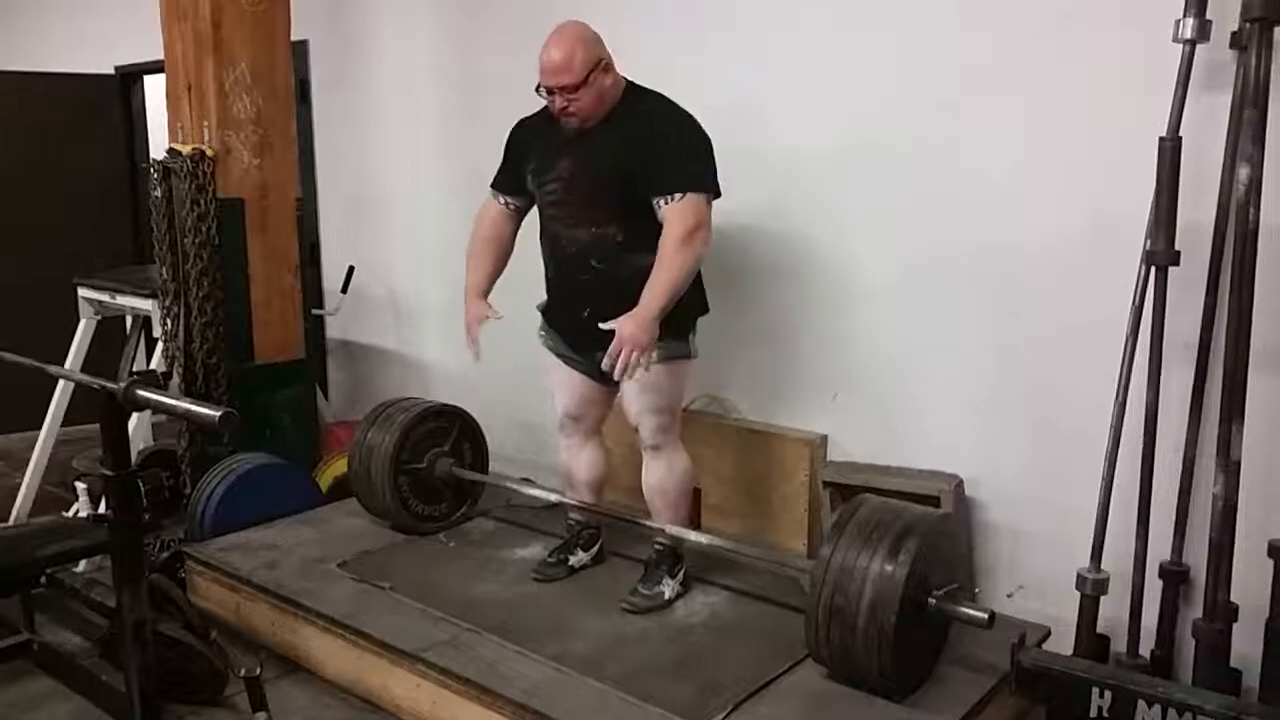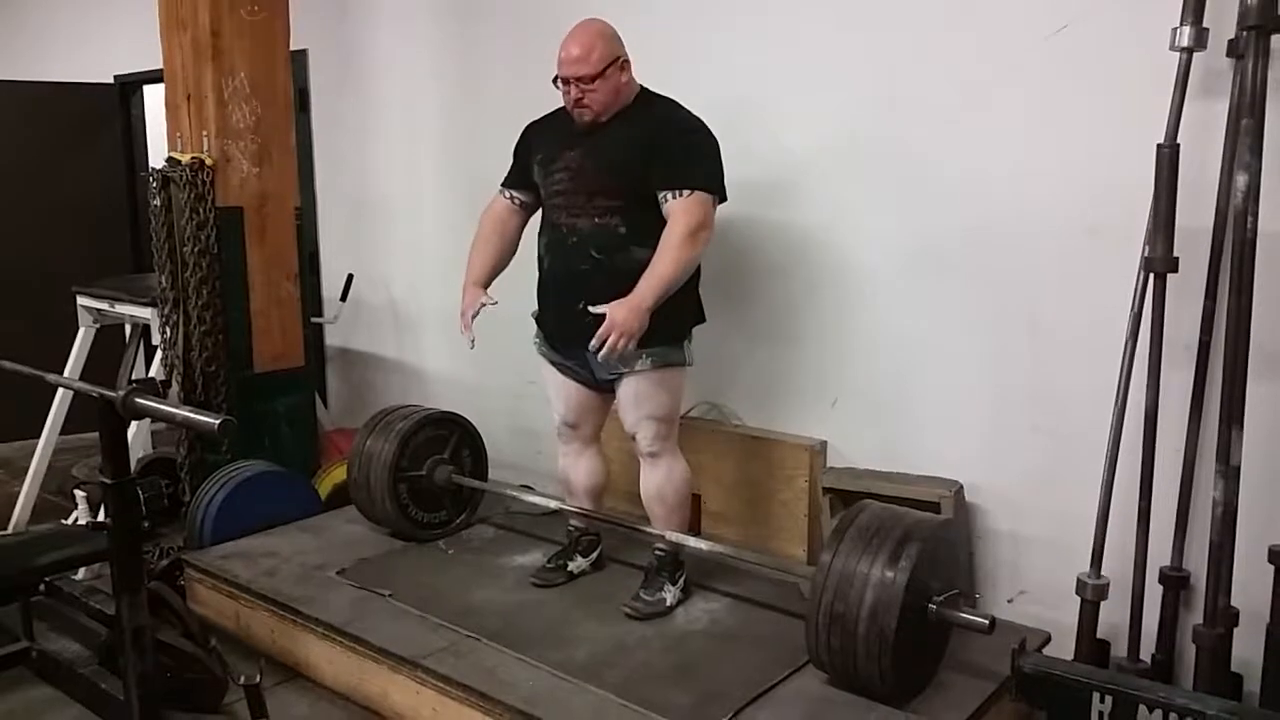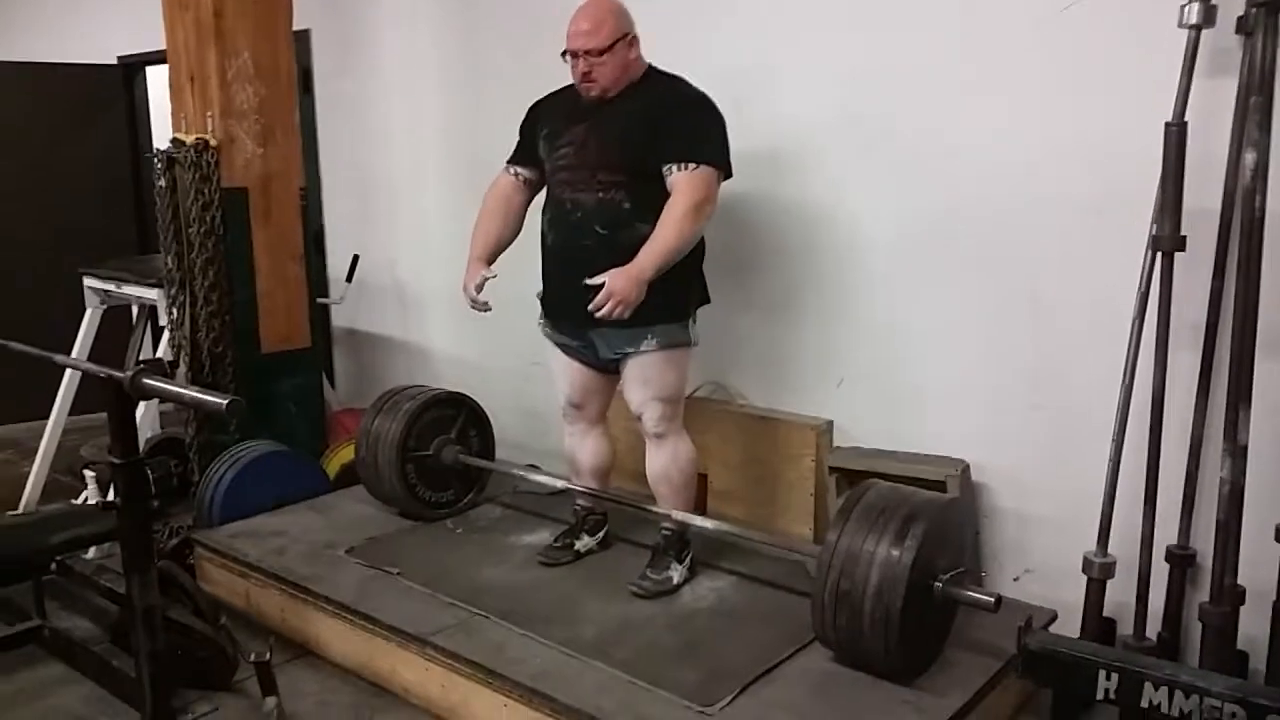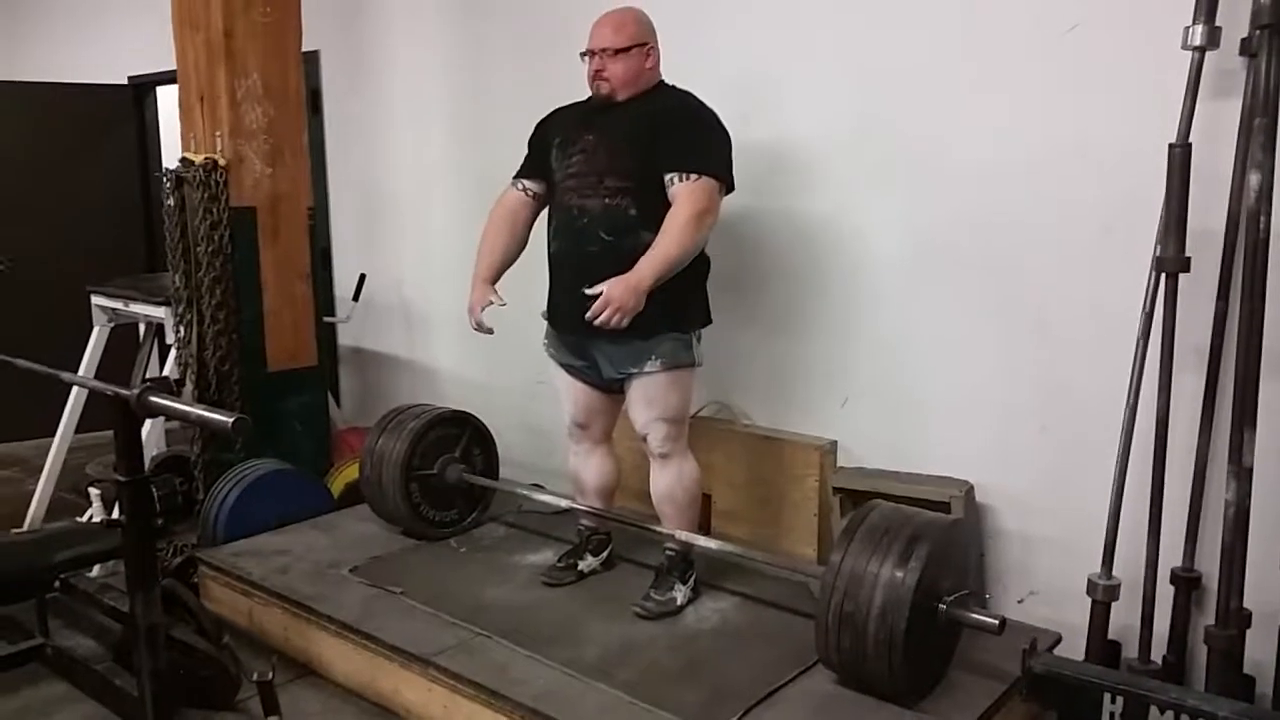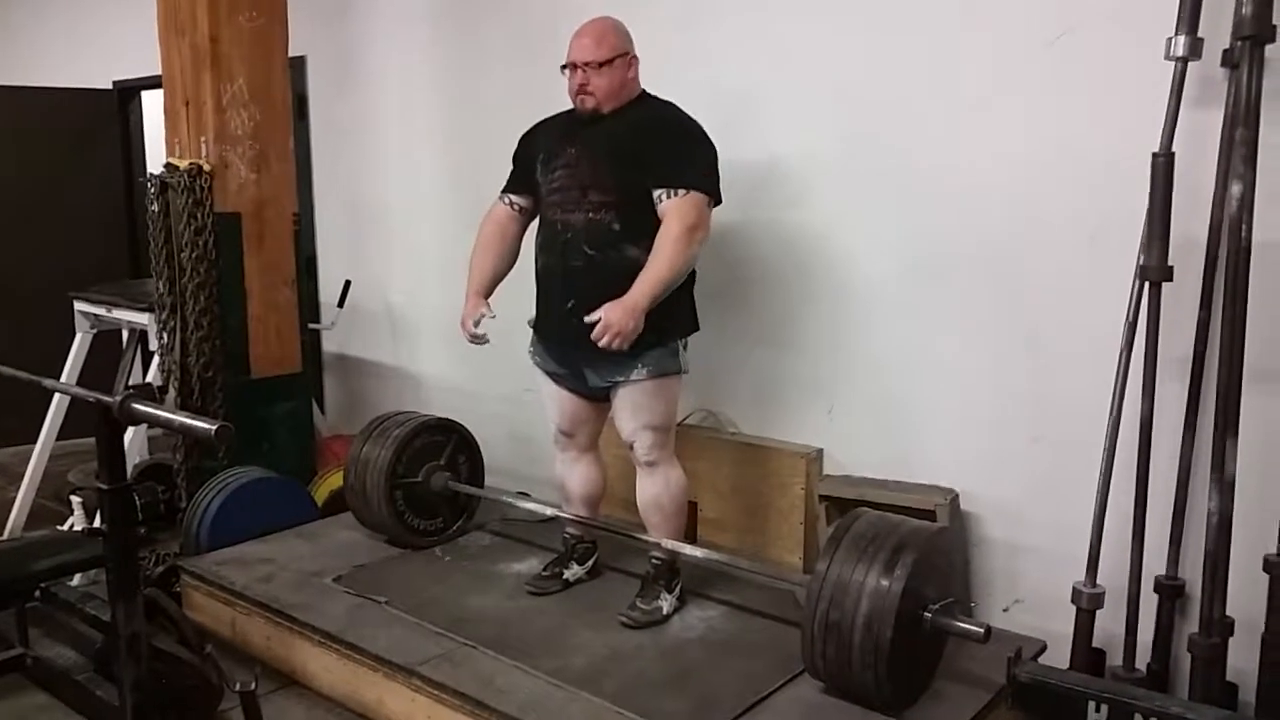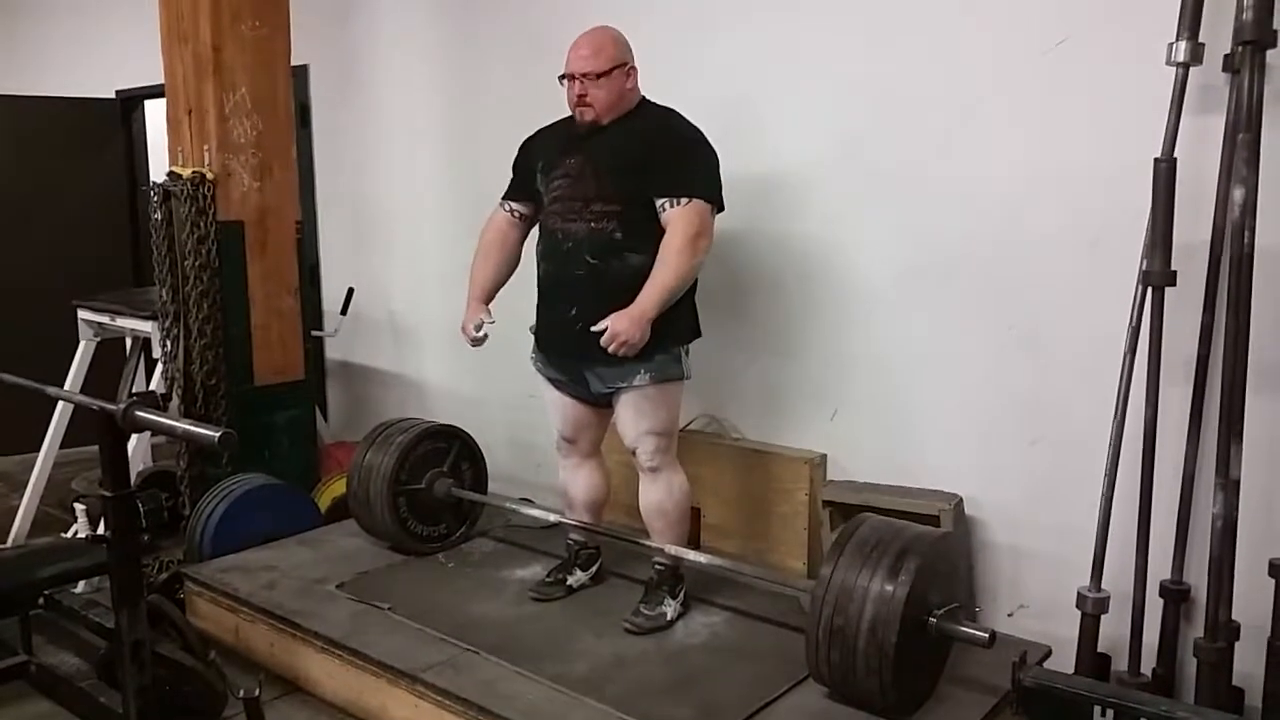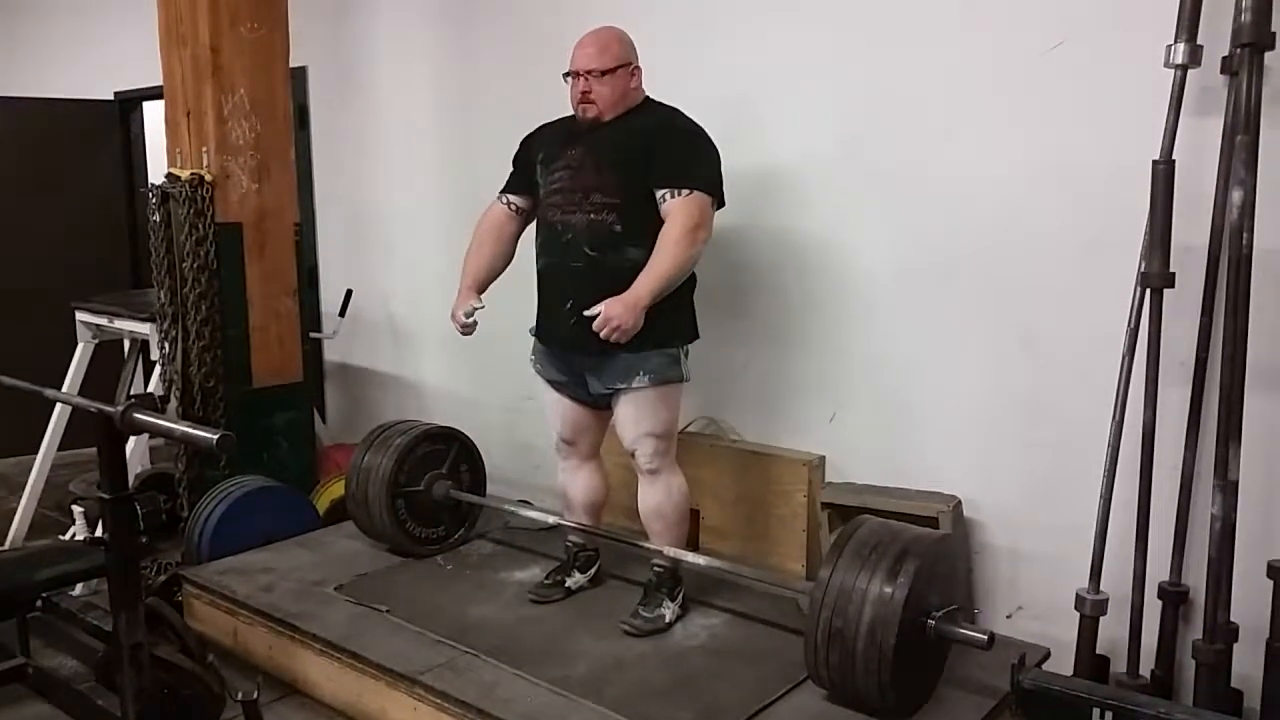
dt=0.4s
person 1, frame 1
left shoulder: (661, 127)
right shoulder: (531, 133)
left elbow: (687, 226)
right elbow: (499, 212)
left wrist: (647, 317)
right wrist: (476, 294)
left hip: (649, 319)
right hip: (568, 319)
left knee: (656, 436)
right knee: (573, 427)
left ankle: (669, 559)
right ankle: (583, 536)
person 1, frame 2
left shoulder: (671, 130)
right shoulder: (542, 134)
left elbow: (691, 223)
right elbow: (506, 209)
left wrist: (640, 304)
right wrist: (475, 283)
left hip: (643, 328)
right hip: (562, 325)
left knee: (653, 443)
right knee: (572, 435)
left ankle: (669, 566)
right ankle: (583, 543)
person 1, frame 3
left shoulder: (677, 106)
right shoulder: (550, 111)
left elbow: (694, 197)
right elbow: (512, 186)
left wrist: (639, 273)
right wrist: (480, 257)
left hip: (649, 307)
right hip: (567, 304)
left knee: (659, 422)
right knee: (579, 414)
left ankle: (675, 545)
right ankle: (589, 520)
person 1, frame 4
left shoulder: (682, 118)
right shoulder: (561, 125)
left elbow: (695, 208)
right elbow: (518, 202)
left wrist: (638, 283)
right wrist: (483, 278)
left hip: (653, 322)
right hip: (573, 319)
left knee: (664, 443)
right knee: (584, 434)
left ankle: (679, 566)
right ankle: (593, 542)
person 1, frame 5
left shoulder: (667, 131)
right shoulder: (544, 137)
left elbow: (685, 225)
right elbow: (506, 216)
left wrist: (634, 305)
right wrist: (477, 292)
left hip: (638, 333)
right hip: (558, 330)
left knee: (650, 451)
right knee: (571, 442)
left ankle: (665, 575)
right ankle: (578, 550)
person 1, frame 6
left shoulder: (669, 139)
right shoulder: (544, 145)
left elbow: (689, 233)
right elbow: (507, 223)
left wrist: (642, 313)
right wrist: (477, 298)
left hip: (639, 339)
right hip: (560, 337)
left knee: (653, 456)
right knee: (573, 448)
left ankle: (668, 581)
right ankle: (582, 555)
person 1, frame 7
left shoulder: (670, 135)
right shoulder: (545, 141)
left elbow: (689, 224)
right elbow: (504, 216)
left wrist: (636, 300)
right wrist: (470, 287)
left hip: (640, 339)
right hip: (560, 335)
left knee: (652, 458)
right knee: (573, 450)
left ankle: (667, 583)
right ankle: (581, 557)
